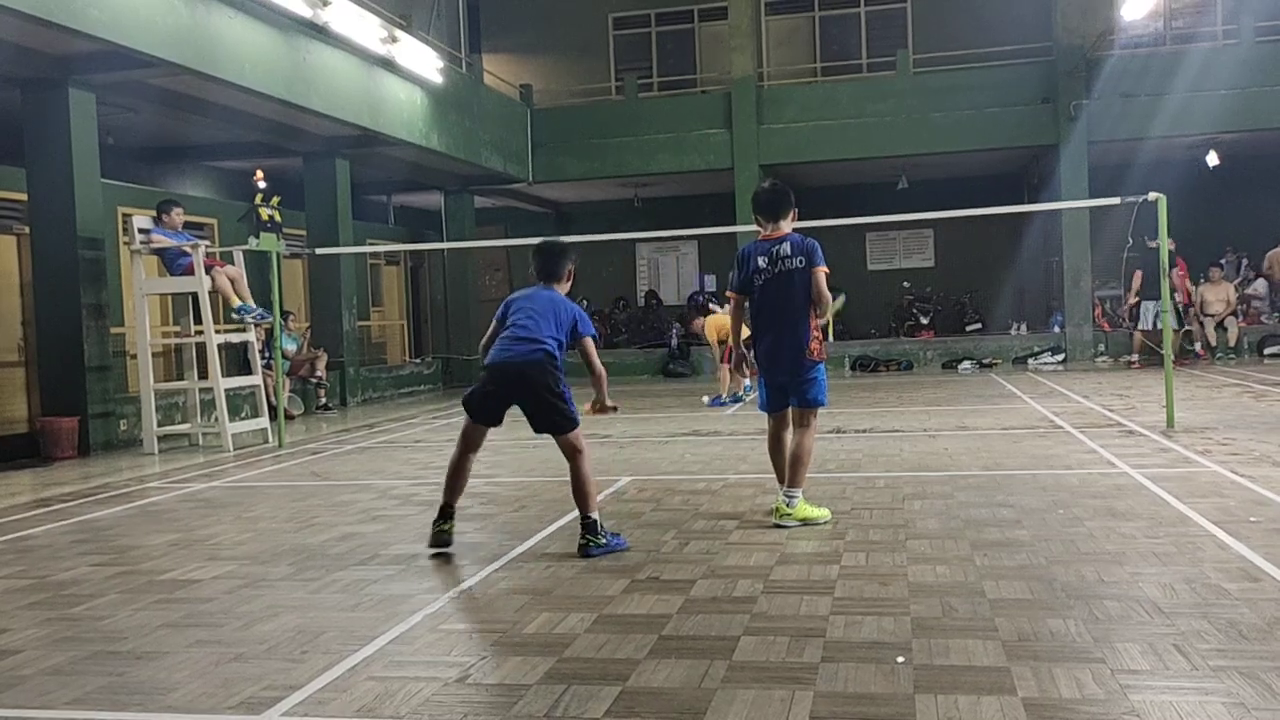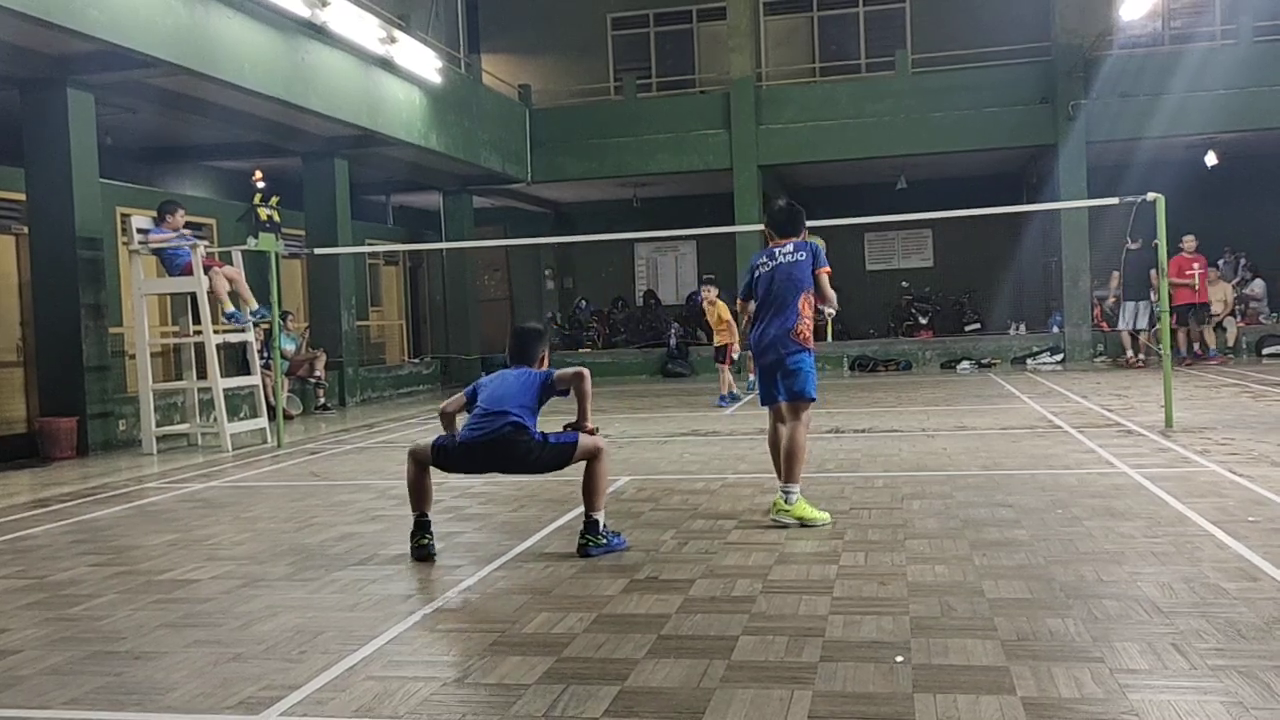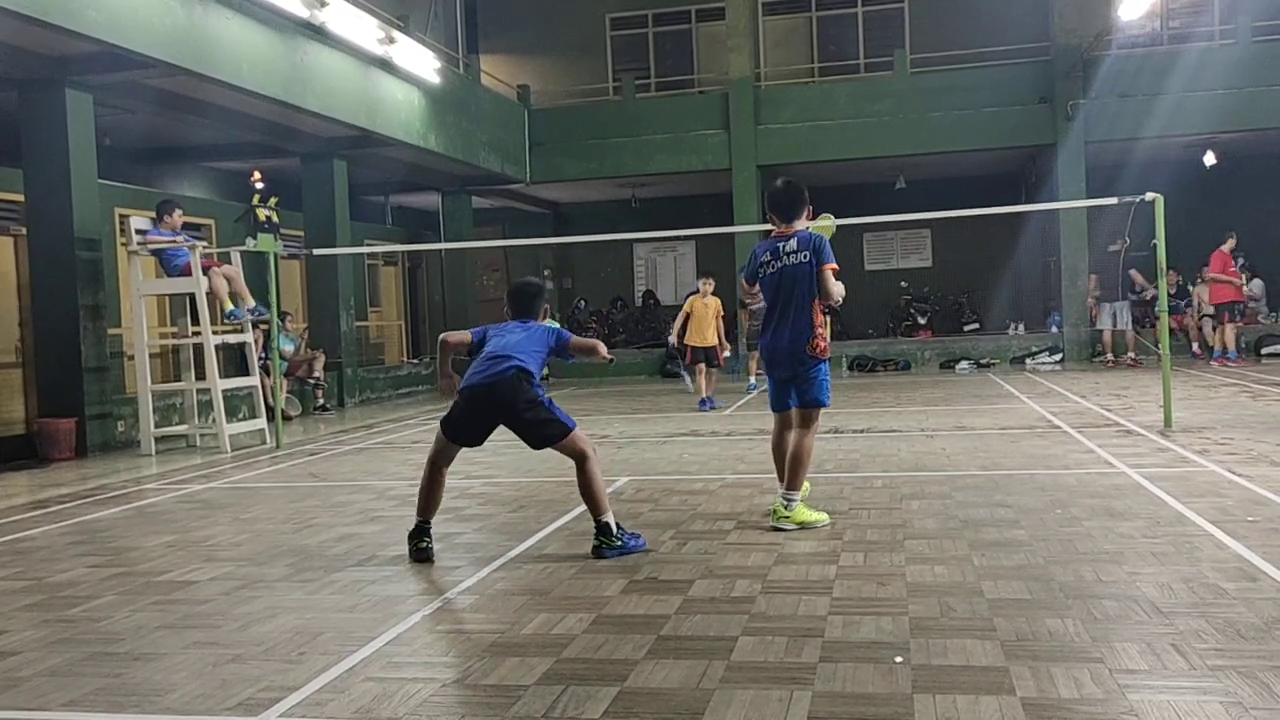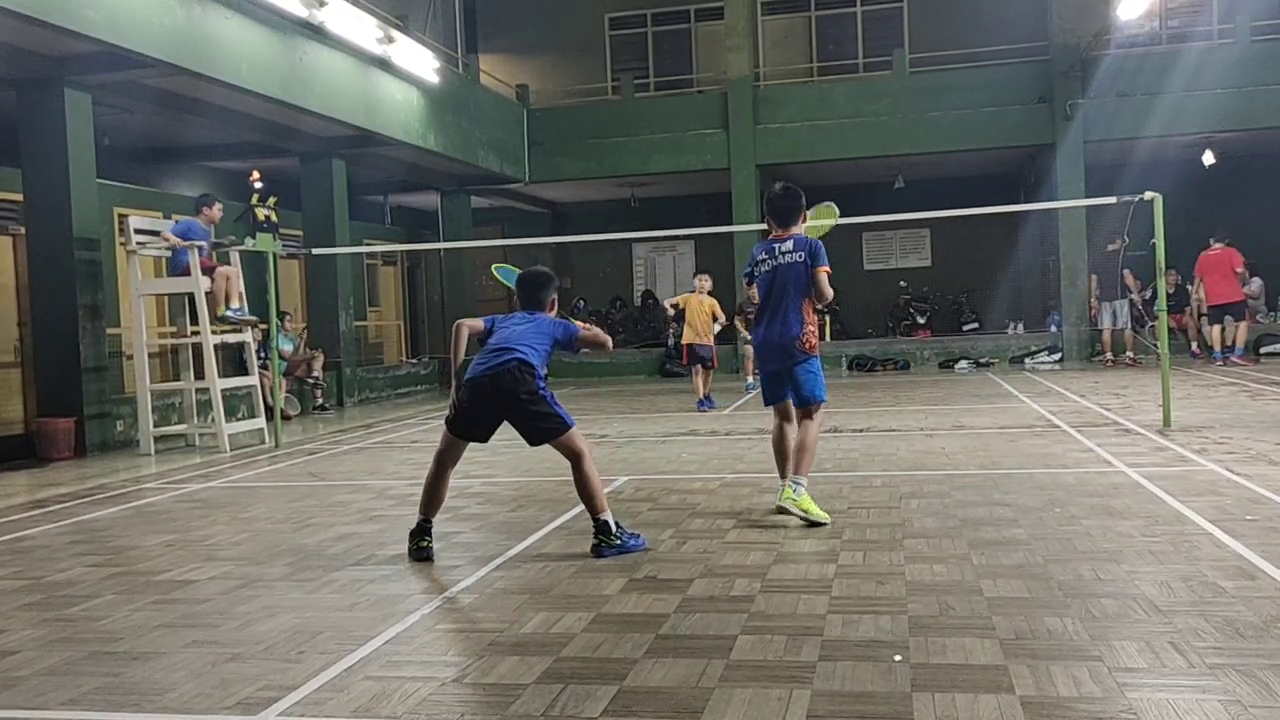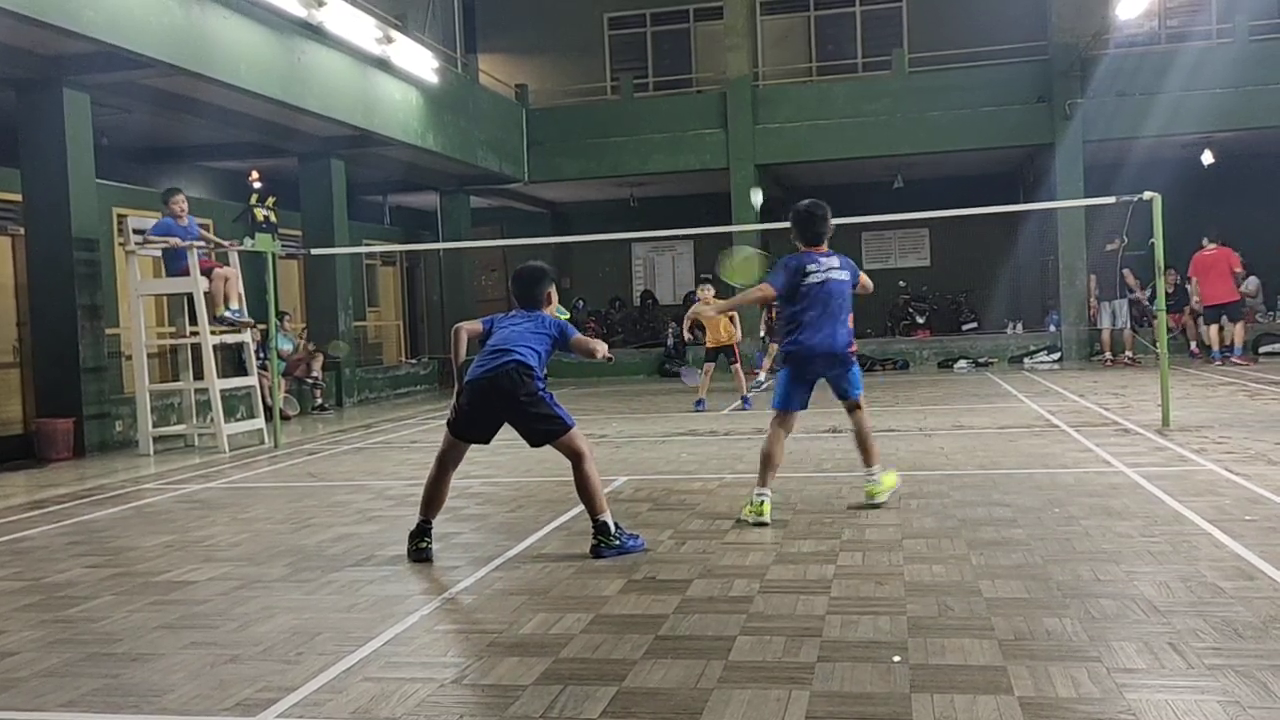
dt=1s
person 1, frame 1
left shoulder: (747, 254)
right shoulder: (808, 246)
left elbow: (737, 307)
right elbow: (821, 294)
left wrist: (737, 348)
right wrist: (823, 316)
left hip: (767, 353)
right hip: (804, 349)
left knee: (778, 423)
right knee: (804, 423)
left ankle: (785, 496)
right ankle: (791, 503)
person 1, frame 2
left shoulder: (759, 261)
right shoulder: (811, 249)
left elbow: (743, 307)
right elbow: (825, 296)
right wrist: (832, 301)
left hip: (763, 344)
right hip: (794, 340)
left knee: (778, 417)
right knee: (798, 417)
left ankle: (785, 494)
right ankle: (789, 499)
person 1, frame 3
left shoulder: (761, 250)
right shoulder: (816, 243)
left elbow: (749, 288)
right elbow: (828, 295)
right wrist: (841, 290)
left hip: (773, 348)
right hip: (807, 345)
left knee: (783, 421)
right knee: (806, 423)
left ankle: (787, 490)
right ankle: (789, 506)
person 1, frame 4
left shoulder: (759, 252)
right shoulder: (811, 246)
right elbow: (822, 295)
right wrist: (828, 293)
left hip: (765, 344)
right hip: (798, 342)
left knee: (783, 416)
right knee: (810, 415)
left ankle: (787, 489)
right ankle: (796, 490)
person 1, frame 5
left shoulder: (793, 264)
right shoulder: (845, 264)
left elbow: (764, 293)
right elbow: (867, 287)
left wrist: (716, 308)
left hip: (798, 354)
right hip: (838, 350)
left knee: (781, 424)
right knee: (856, 408)
left ankle: (761, 500)
right ankle: (874, 481)
person 2, frame 1
left shoulder: (515, 299)
right shoulder: (574, 311)
left elbow: (485, 346)
right elbow: (595, 368)
right wrist: (602, 399)
left hip: (498, 369)
right hip: (541, 371)
left knee: (468, 446)
right knee: (576, 451)
left ankle: (444, 523)
right ankle: (592, 534)
person 2, frame 2
left shoulder: (487, 380)
right shoulder: (542, 376)
left elbow: (446, 410)
right elbow: (581, 374)
left wrist: (457, 440)
right wrist: (584, 421)
left hip: (472, 448)
right hip: (517, 444)
left knee: (416, 455)
right knee: (597, 448)
left ankle: (422, 536)
right ankle: (594, 534)
person 2, frame 3
left shoulder: (492, 330)
right shoulder: (549, 332)
left elbow: (447, 339)
right elbow: (596, 348)
left wrist: (445, 376)
right wrist: (603, 353)
left hip: (474, 391)
right hip: (517, 389)
left knee: (438, 460)
right knee: (584, 453)
left ankle: (421, 537)
right ankle: (608, 535)
person 2, frame 4
left shoulder: (500, 320)
right shoulder: (556, 325)
left elbow: (462, 326)
right elbow: (605, 343)
left wrist: (456, 379)
right wrist: (592, 332)
left hip: (477, 382)
right hip: (518, 381)
left knee: (444, 459)
right knee: (579, 452)
left ankle: (421, 536)
right ankle: (607, 533)
person 2, frame 5
left shoulder: (501, 320)
right shoulder: (554, 323)
left elbow: (461, 330)
right elbow: (590, 350)
left wrist: (460, 382)
right wrist: (602, 347)
left hip: (478, 384)
right hip: (518, 383)
left knee: (446, 460)
right knee: (580, 452)
left ankle: (421, 536)
right ankle: (606, 534)
